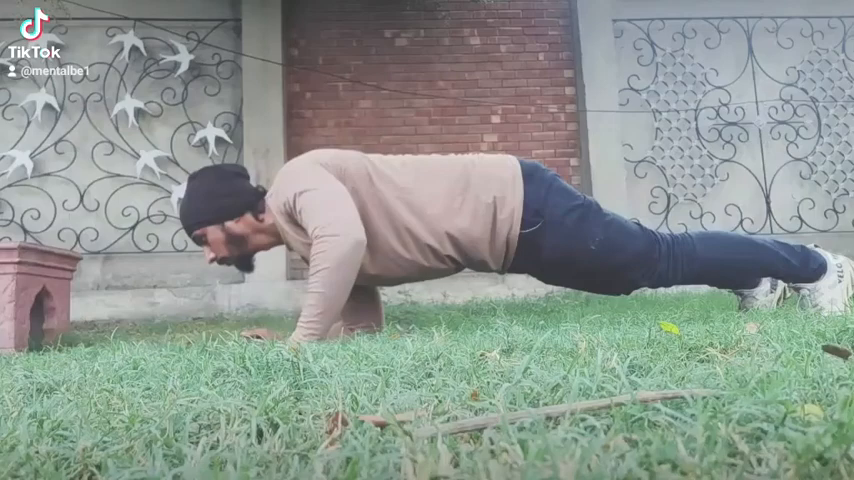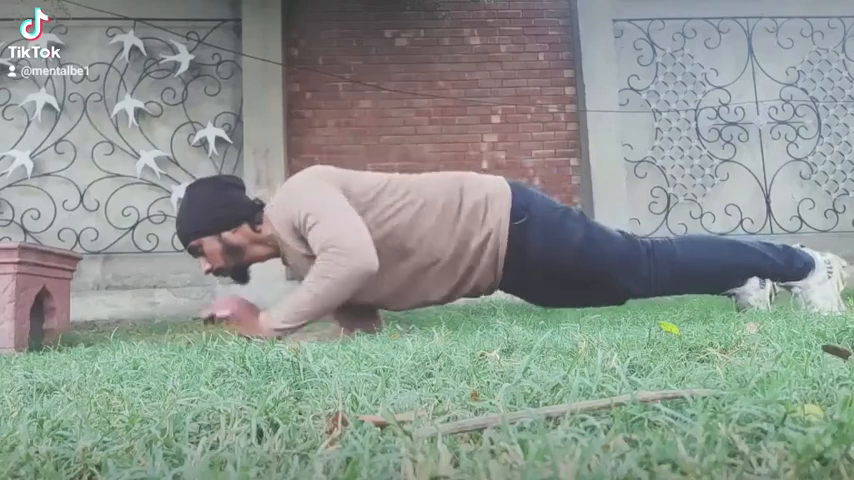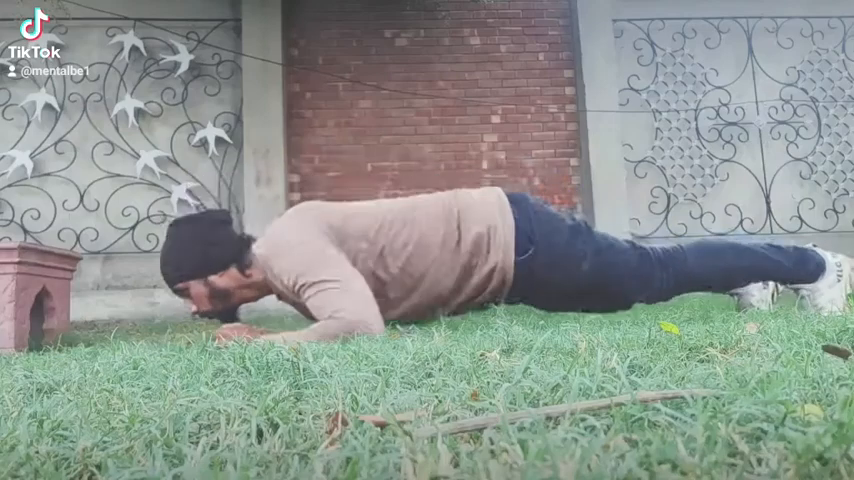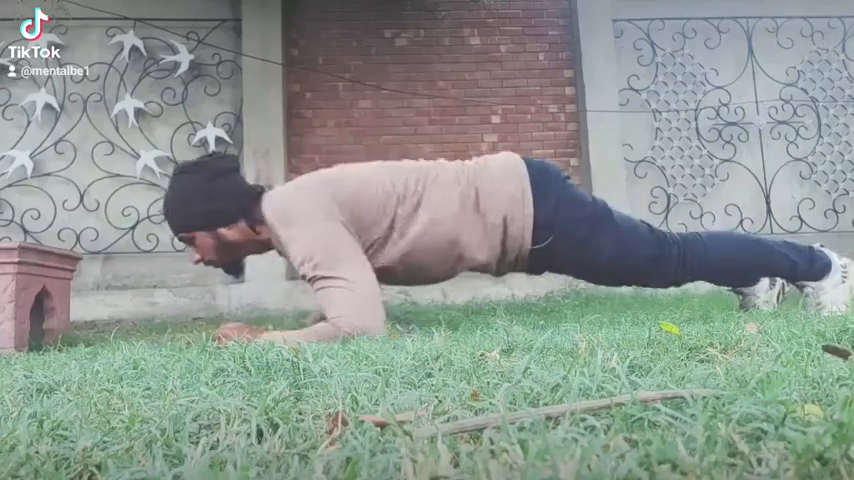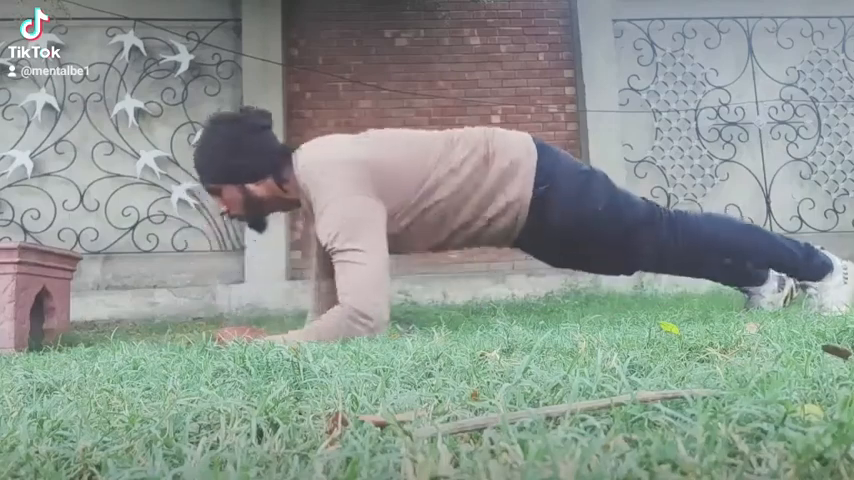
dt=0.3s
person 1, frame 1
left shoulder: (298, 182)
right shoulder: (302, 232)
left elbow: (347, 241)
right elbow: (363, 315)
left wrist: (301, 345)
right wrist: (327, 339)
left hip: (518, 205)
right hip: (508, 234)
left knee: (661, 258)
right knee: (629, 272)
right ankle: (757, 280)
person 1, frame 2
left shoulder: (301, 197)
right shoulder: (301, 253)
left elbow: (358, 258)
right elbow: (360, 317)
left wrist: (271, 323)
right wrist: (281, 326)
left hip: (507, 223)
right hip: (501, 265)
left knee: (649, 264)
right knee: (633, 282)
right ankle: (742, 282)
person 1, frame 3
left shoulder: (289, 249)
right shoulder: (292, 247)
left elbow: (361, 323)
right elbow: (363, 309)
left wrist: (268, 343)
right wrist: (301, 335)
left hip: (510, 241)
right hip: (498, 244)
left knee: (657, 273)
right knee: (638, 276)
right ankle: (749, 279)
person 1, frame 4
left shoulder: (300, 219)
right shoulder: (294, 204)
left elbow: (363, 326)
right elbow: (355, 298)
left wrist: (266, 341)
right wrist: (317, 326)
left hip: (525, 209)
right hip: (508, 194)
left knee: (668, 258)
right knee: (656, 259)
right ankle: (755, 278)
person 1, frame 5
left shoulder: (335, 184)
right shoulder: (307, 173)
left elbow: (369, 313)
right elbow: (331, 278)
left wrist: (275, 347)
right wrist: (312, 334)
left hip: (535, 182)
right hip: (518, 211)
left knee: (665, 235)
right knee: (633, 255)
right ankle: (760, 283)
